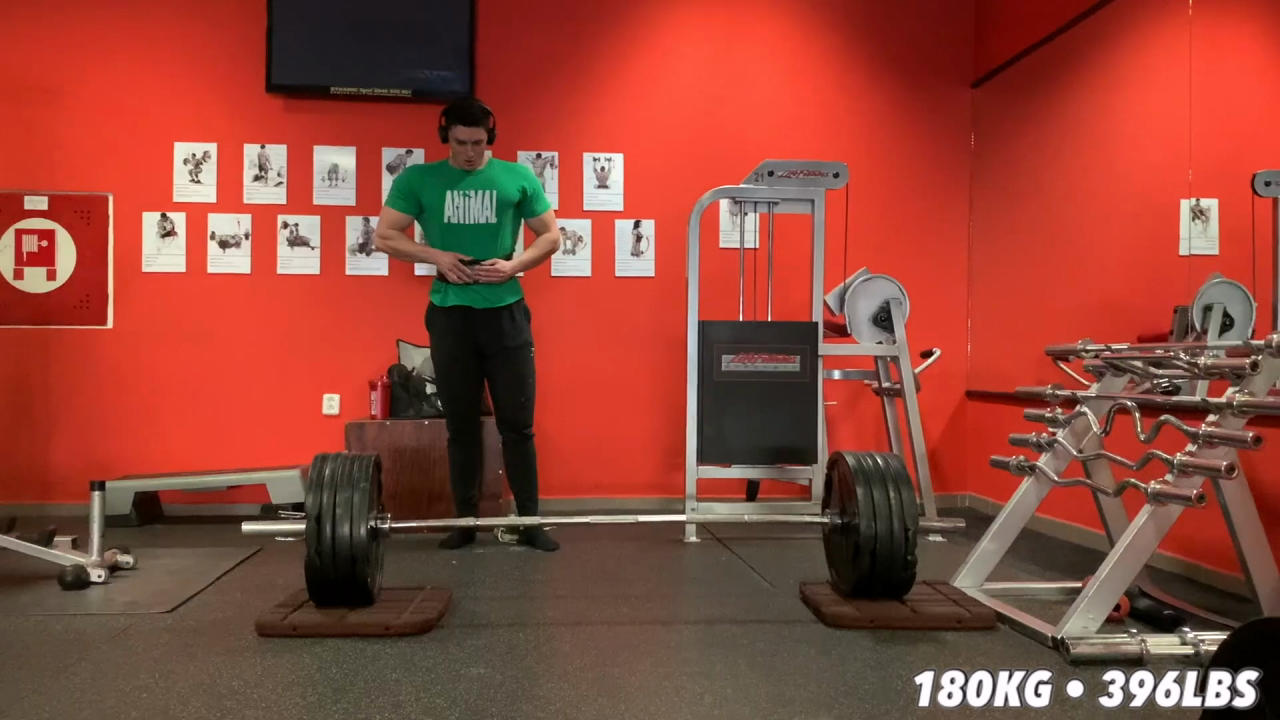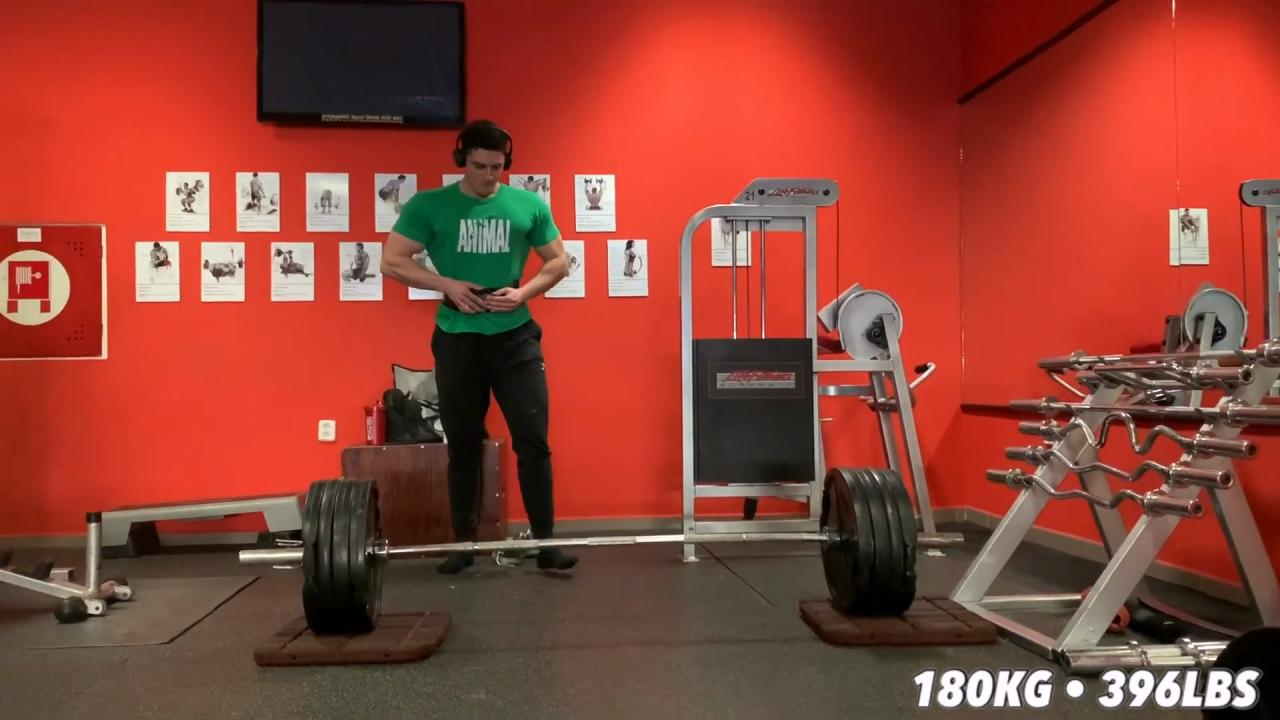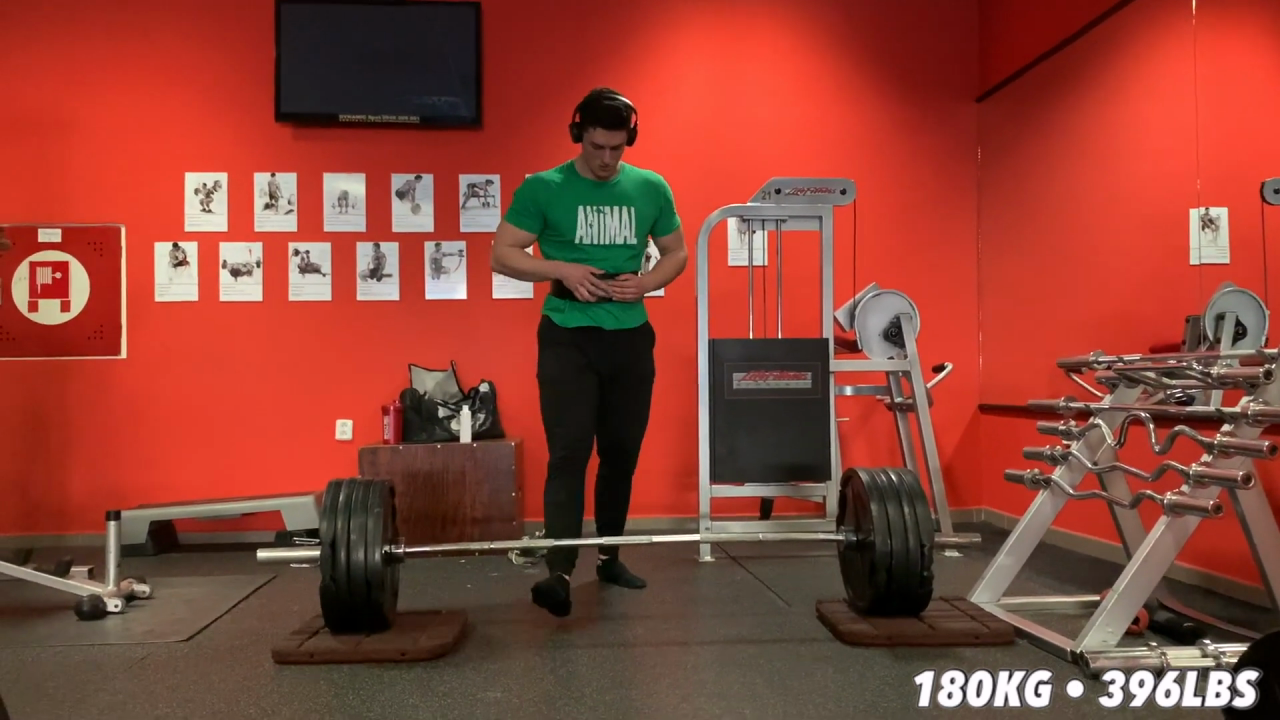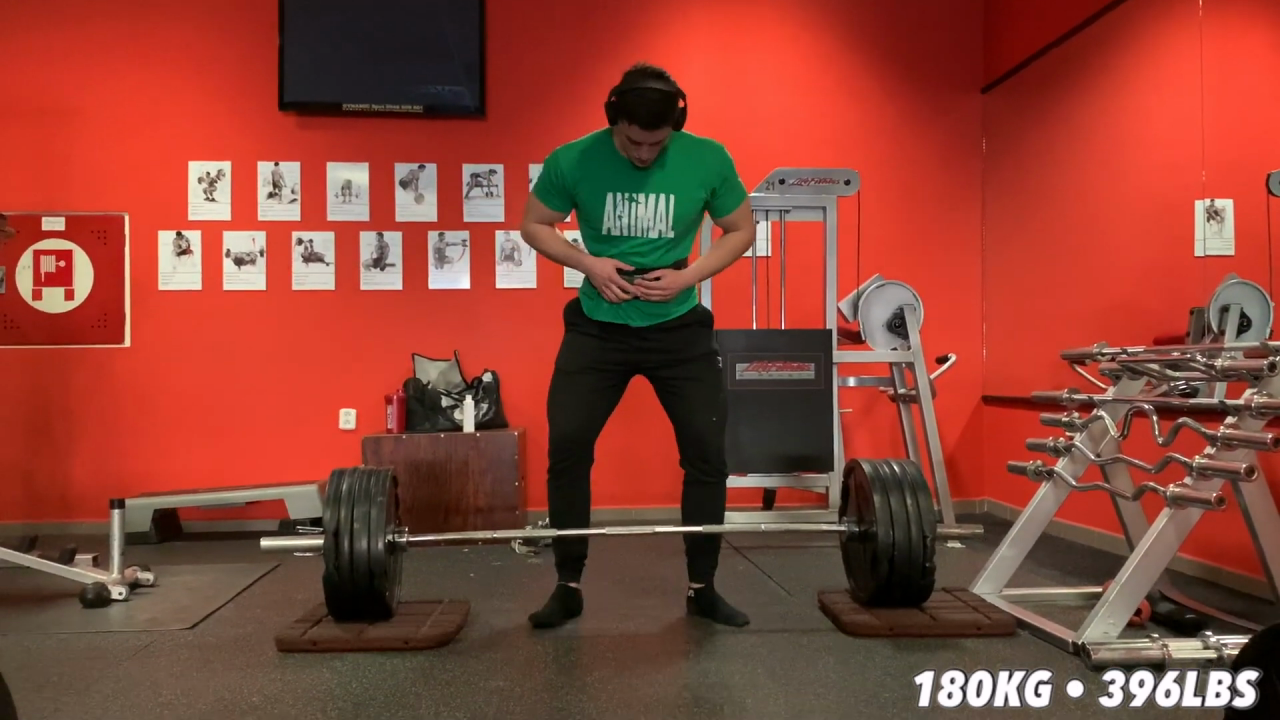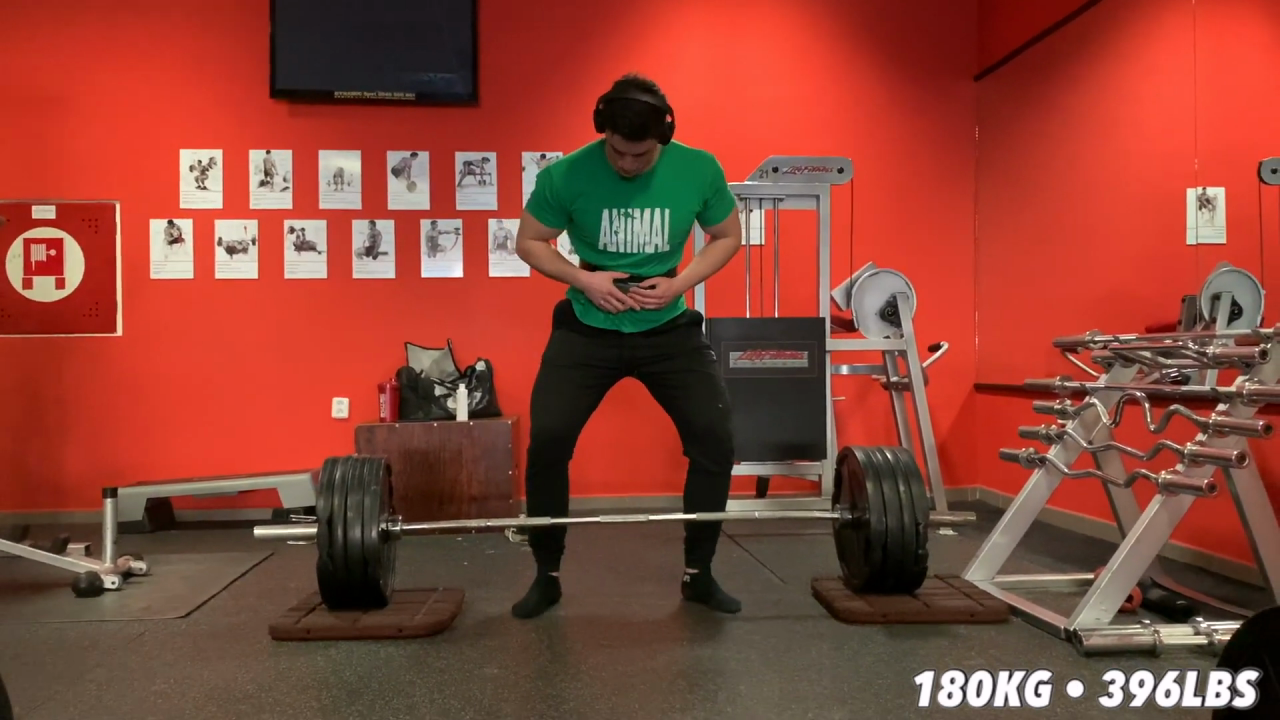
dt=1s
person 1, frame 1
left shoulder: (518, 178)
right shoulder: (418, 179)
left elbow: (551, 235)
right elbow: (384, 235)
left wrist: (514, 264)
right wrist: (436, 255)
left hip: (505, 311)
right hip: (450, 313)
left knee: (517, 422)
right knee: (461, 424)
left ankle: (529, 520)
right ankle: (465, 520)
person 1, frame 2
left shoulder: (529, 205)
right shoulder: (429, 205)
left elbow: (558, 262)
right elbow: (392, 262)
left wrist: (524, 292)
right wrist: (447, 284)
left hip: (515, 337)
right hip: (457, 340)
left knee: (533, 441)
right knee: (463, 448)
left ankle: (545, 542)
right ankle: (464, 543)
person 1, frame 3
left shoulder: (651, 187)
right shoulder: (542, 189)
left elbow: (677, 252)
right elbow: (501, 255)
left wrist: (645, 282)
right wrist: (561, 269)
left hip: (630, 336)
right hip: (568, 337)
left knee: (621, 456)
right knee: (569, 453)
left ankle: (609, 556)
right ankle: (559, 574)
person 1, frame 4
left shoulder: (709, 160)
right shoulder: (572, 161)
left elbow: (741, 229)
right elbow: (534, 225)
left wrist: (688, 276)
right wrist: (588, 263)
left hip: (679, 326)
right hip: (598, 326)
left knee: (706, 453)
right knee: (568, 447)
left ankle: (702, 587)
right ankle: (568, 586)
person 1, frame 5
left shoulder: (700, 171)
right shoulder: (564, 176)
left elbow: (728, 236)
right elbow: (528, 242)
left wrist: (679, 282)
right wrist: (582, 278)
left hip: (669, 329)
right hip: (586, 329)
left knee: (714, 440)
right knee: (548, 440)
left ankle: (697, 573)
right ankle: (546, 575)
